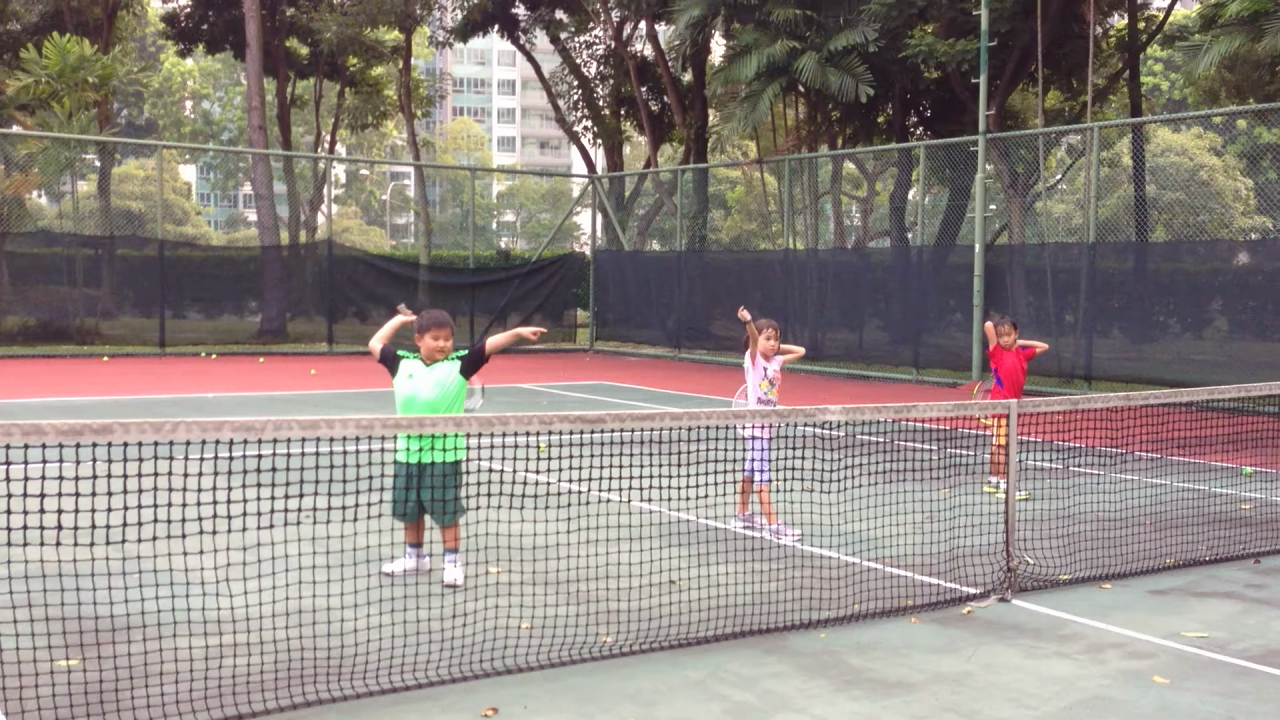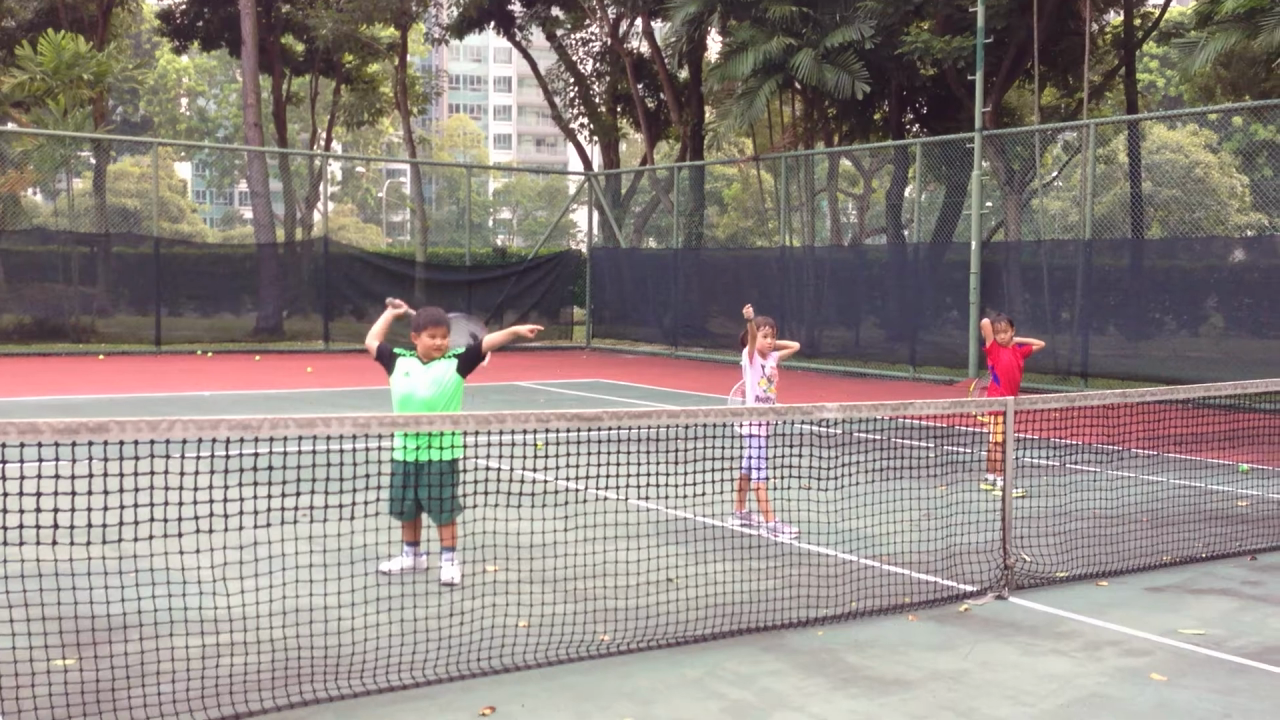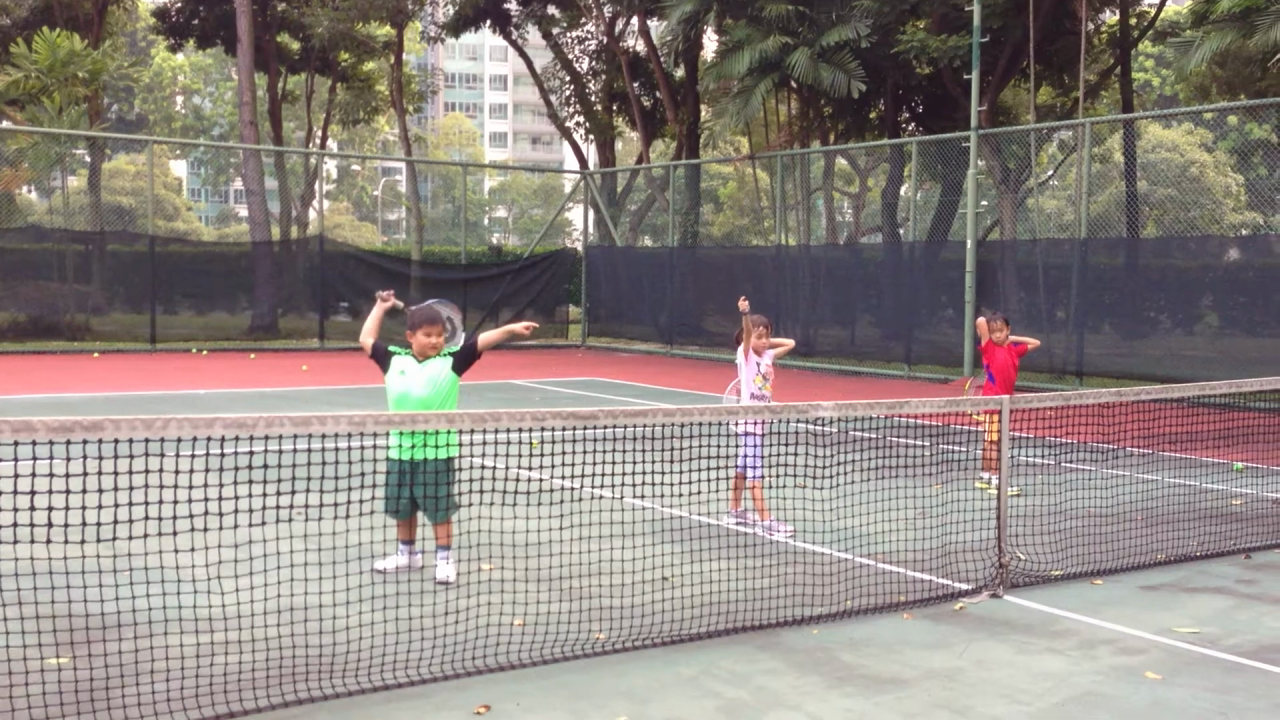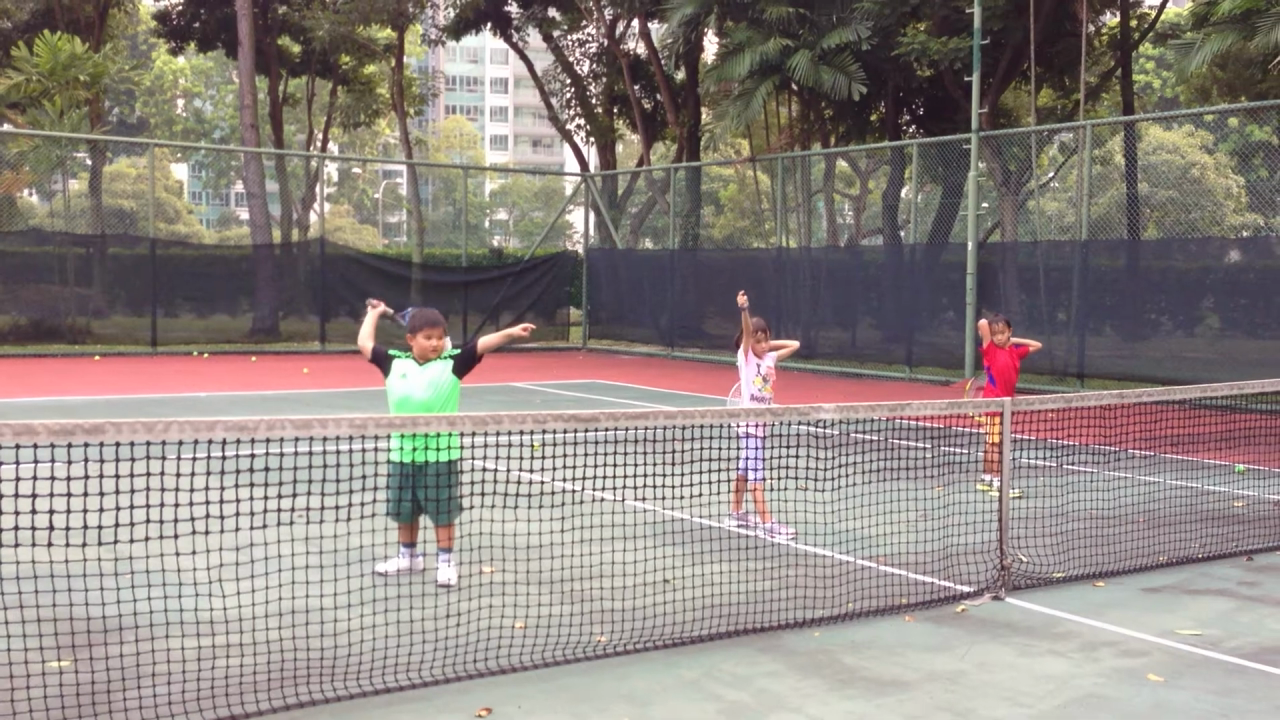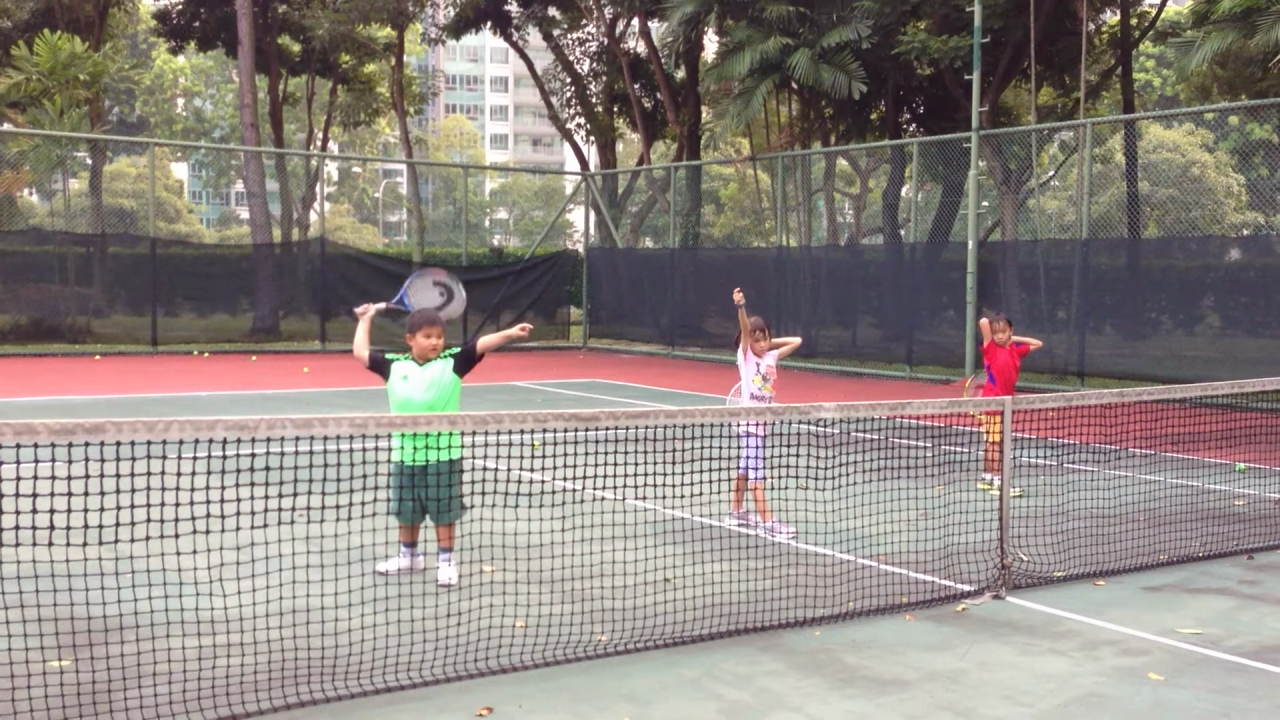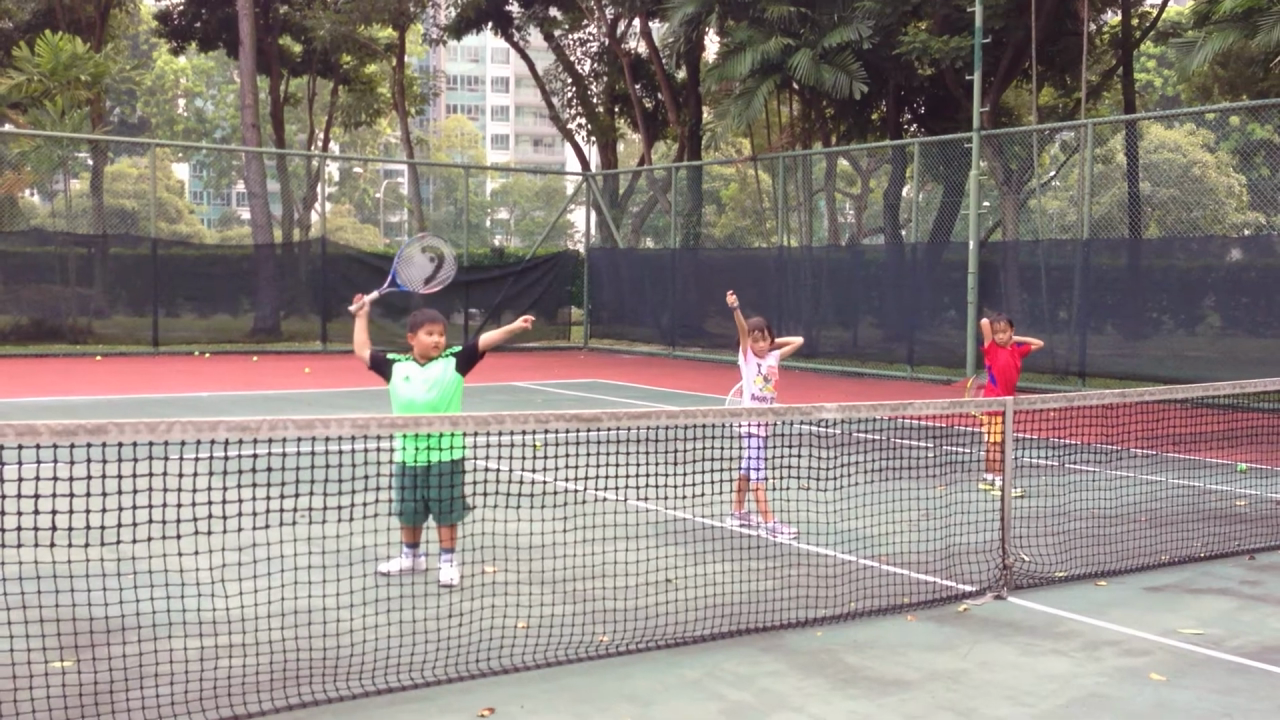
dt=0.2s
person 1, frame 1
left shoulder: (460, 364)
right shoulder: (402, 363)
left elbow: (490, 344)
right elbow: (375, 345)
left wrist: (518, 332)
right wrist: (400, 319)
left hip: (445, 452)
right hip: (408, 451)
left knee: (447, 512)
right knee: (410, 510)
left ankle: (452, 561)
right ankle: (415, 557)
person 1, frame 2
left shoulder: (456, 362)
right shoulder: (399, 361)
left elbow: (486, 343)
right elbow: (371, 342)
left wrist: (515, 330)
right wrist: (391, 313)
left hip: (442, 451)
right hip: (405, 449)
left knee: (445, 510)
right knee: (407, 508)
left ankle: (449, 560)
right ankle: (412, 555)
person 1, frame 3
left shoulder: (451, 360)
right shoulder: (394, 359)
left elbow: (481, 341)
right elbow: (366, 340)
left wrist: (510, 329)
right wrist: (381, 307)
left hip: (437, 449)
right hip: (400, 448)
left knee: (440, 508)
right knee: (402, 507)
left ankle: (444, 558)
right ankle: (407, 553)
person 1, frame 4
left shoulder: (453, 363)
right shoulder: (394, 362)
left elbow: (481, 344)
right elbow: (365, 343)
left wrist: (510, 332)
right wrist: (374, 313)
left hip: (440, 452)
right hip: (403, 451)
left knee: (443, 511)
right knee: (404, 510)
left ankle: (446, 561)
right ankle: (408, 557)
person 1, frame 5
left shoulder: (452, 361)
right shoulder: (394, 365)
left elbow: (482, 344)
right elbow: (360, 352)
left wrist: (510, 333)
right wrist: (366, 319)
left hip: (442, 452)
right hip: (405, 451)
left knee: (444, 511)
right knee: (406, 510)
left ankle: (446, 561)
right ankle: (409, 555)
person 1, frame 6
left shoulder: (454, 361)
right shoulder: (395, 365)
left elbow: (484, 341)
right elbow: (362, 352)
left wrist: (513, 328)
right wrist: (362, 316)
left hip: (445, 452)
right hip: (408, 452)
left knee: (446, 512)
right knee: (408, 511)
left ankle: (448, 561)
right ankle: (411, 556)
person 2, frame 1
left shoulder: (776, 361)
right shoulder: (753, 358)
left elbow: (800, 351)
right elbow: (753, 338)
left wrist: (778, 347)
right wrist: (747, 322)
left hip: (767, 423)
right hip: (756, 423)
left knee: (751, 472)
right knee: (762, 475)
left ankle: (742, 515)
right ankle: (772, 524)
person 2, frame 2
left shoulder: (772, 358)
right shoulder: (750, 356)
left elbow: (794, 346)
right elbow: (752, 337)
left wrist: (773, 343)
right wrist: (750, 319)
left hip: (764, 420)
right hip: (754, 420)
left knee: (748, 469)
right knee: (759, 474)
left ankle: (739, 513)
right ankle: (769, 522)
person 2, frame 3
left shoulder: (767, 356)
right shoulder: (745, 354)
left elbow: (790, 344)
right elbow: (746, 333)
left wrist: (768, 342)
right wrist: (745, 313)
left hip: (759, 419)
right hip: (749, 419)
left knee: (743, 468)
right knee: (755, 472)
left ankle: (734, 512)
right ankle: (764, 521)
person 2, frame 4
left shoulder: (770, 359)
right shoulder: (745, 356)
left elbow: (794, 345)
right elbow: (746, 331)
left wrist: (770, 343)
right wrist: (744, 309)
left hip: (761, 422)
right hip: (750, 422)
left knee: (745, 470)
right knee: (756, 474)
left ankle: (736, 514)
right ankle: (766, 523)
person 2, frame 5
left shoulder: (771, 357)
right shoulder: (745, 356)
left elbow: (796, 341)
right elbow: (745, 329)
left wrist: (771, 342)
right wrist: (740, 306)
left hip: (762, 421)
right hip: (750, 421)
left knee: (745, 469)
right knee: (756, 473)
left ankle: (736, 513)
right ankle: (767, 522)
person 2, frame 6
left shoulder: (773, 357)
right shoulder: (747, 356)
left elbow: (799, 340)
right elbow: (742, 330)
left wrist: (773, 341)
right wrist: (735, 308)
left hip: (764, 421)
right hip: (752, 421)
left knee: (747, 470)
right knee: (758, 473)
left ankle: (738, 513)
right ankle: (768, 522)
person 3, frame 1
left shoulder: (1022, 353)
right shoulder: (997, 352)
left elbow: (1044, 346)
right elbow: (987, 325)
left wrist: (1021, 342)
right wrist: (993, 332)
left knee: (998, 446)
right knee: (1001, 446)
left ankle: (993, 481)
right ankle: (1003, 485)
person 3, frame 2
left shoulder: (1019, 350)
right shoulder: (993, 349)
left elbow: (1041, 344)
right elbow: (985, 323)
left wrist: (1017, 340)
right wrist: (988, 335)
left knee: (995, 443)
right knee: (998, 443)
left ankle: (990, 478)
right ankle: (1000, 482)
person 3, frame 3
left shoulder: (1014, 349)
right shoulder: (989, 347)
left elbow: (1036, 343)
right elbow: (980, 321)
left wrist: (1013, 338)
right wrist: (983, 334)
left knee: (990, 441)
right knee: (993, 441)
left ankle: (985, 476)
right ankle: (995, 480)
person 3, frame 4
left shoulder: (1015, 351)
right shoulder: (990, 350)
left elbow: (1037, 345)
right elbow: (982, 323)
left wrist: (1014, 340)
right wrist: (984, 335)
left knee: (992, 444)
right knee: (994, 444)
left ankle: (987, 479)
right ankle: (997, 482)
person 3, frame 5
left shoulder: (1016, 350)
right shoulder: (990, 348)
left elbow: (1038, 344)
right elbow: (983, 322)
left wrist: (1015, 339)
right wrist: (987, 329)
left knee: (992, 443)
right knee: (994, 443)
left ankle: (987, 477)
right ankle: (997, 481)
person 3, frame 6
left shoulder: (1017, 350)
right shoulder: (991, 349)
left elbow: (1039, 344)
right elbow: (984, 322)
left wrist: (1016, 339)
right wrist: (989, 331)
left knee: (993, 443)
right knee: (995, 443)
left ankle: (988, 478)
right ankle: (999, 482)
